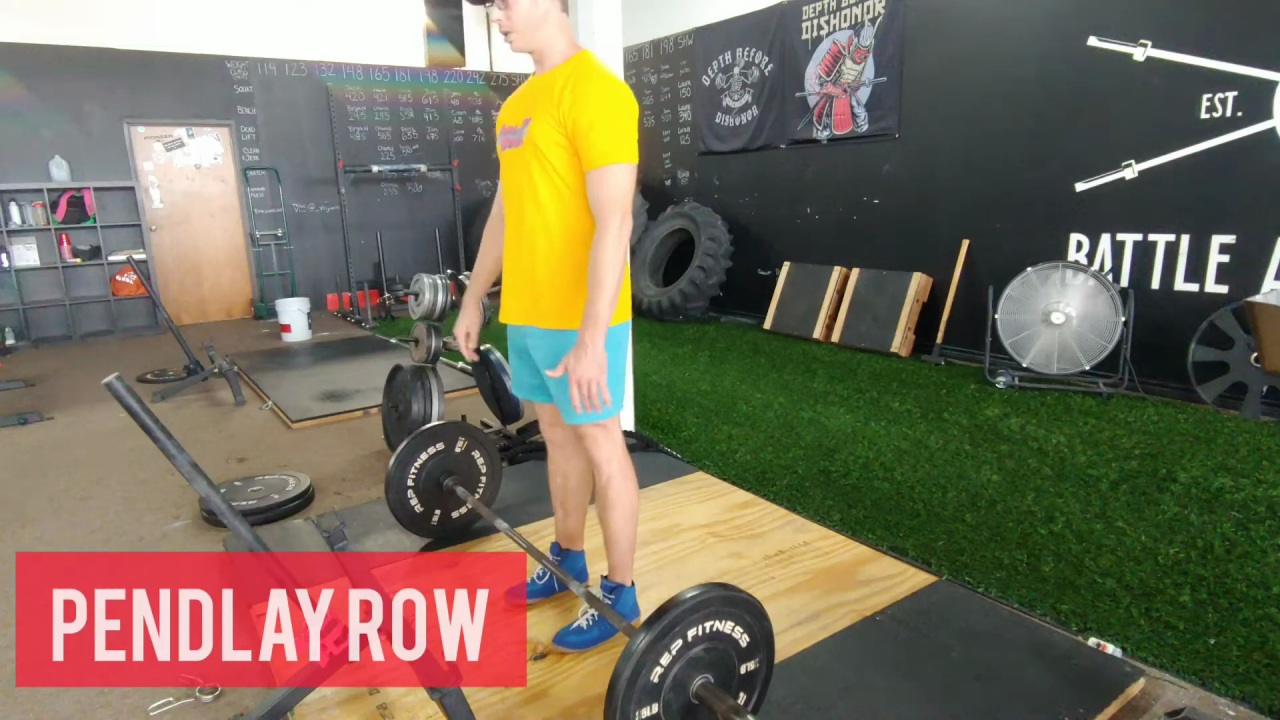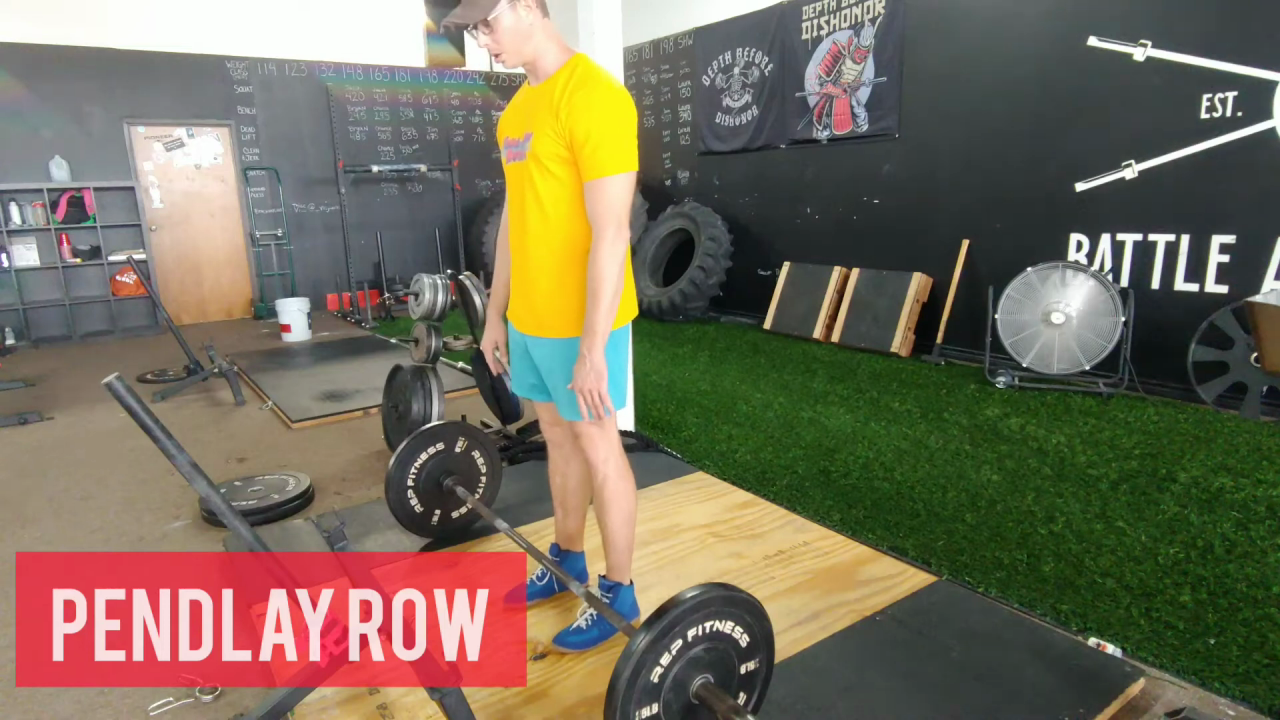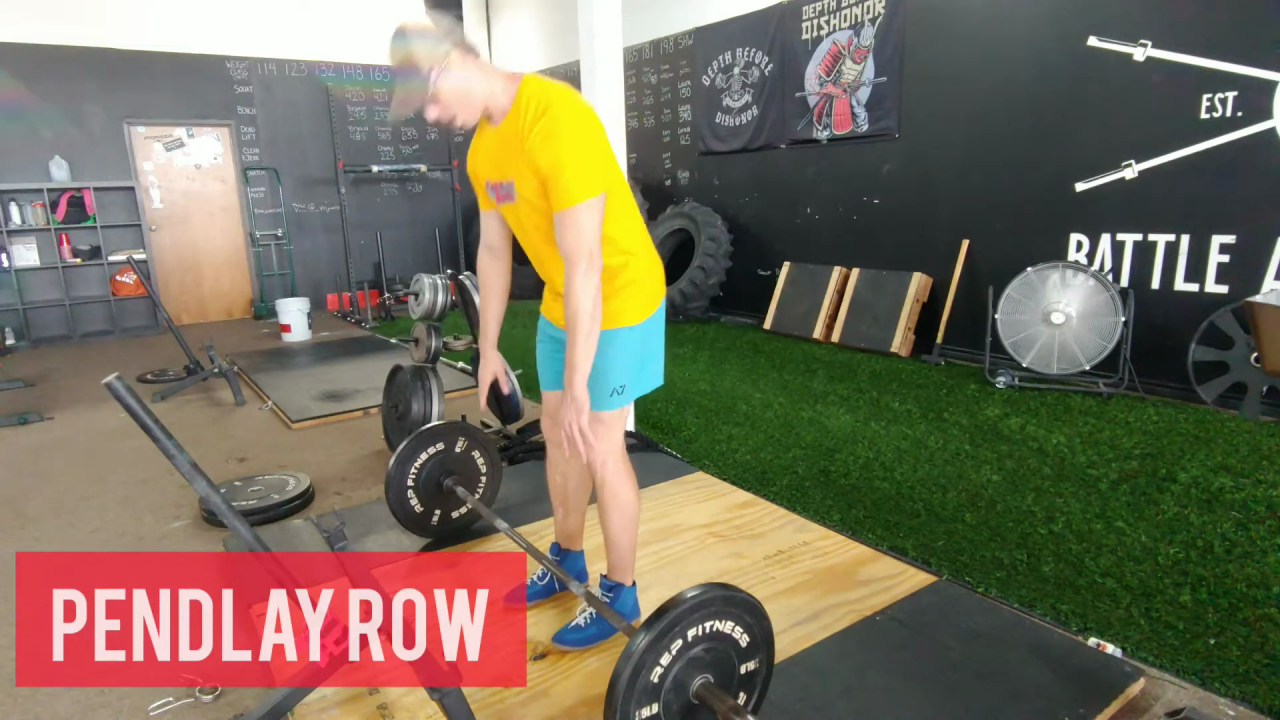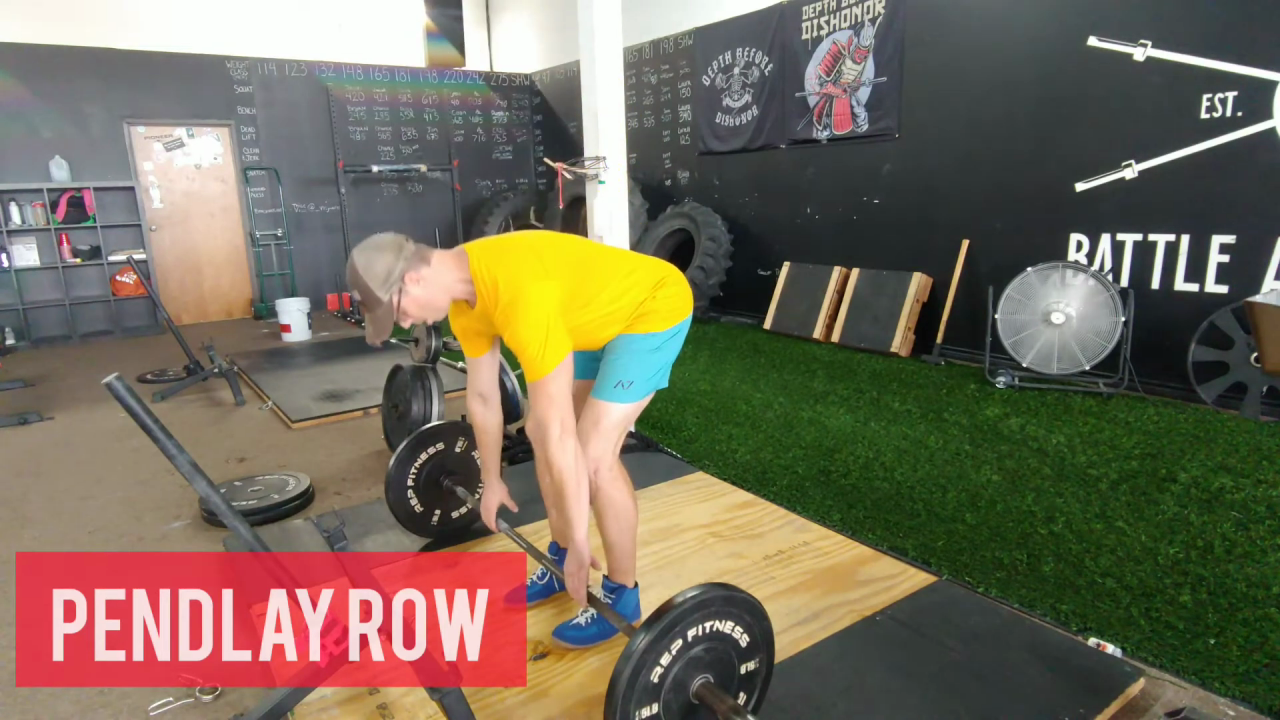
dt=0.7s
person 1, frame 1
left shoulder: (595, 92)
right shoulder: (518, 103)
left elbow: (613, 224)
left wrist: (591, 338)
right wrist: (471, 300)
left hip: (579, 317)
right hip: (527, 310)
left knee: (598, 443)
right knee: (557, 434)
left ankle: (620, 594)
right ankle: (567, 560)
person 1, frame 2
left shoulder: (595, 98)
right shoulder: (519, 107)
left elbow: (611, 235)
left wrist: (593, 348)
right wrist: (495, 314)
left hip: (580, 321)
right hip: (531, 316)
left knee: (596, 446)
right knee: (559, 438)
left ankle: (618, 593)
right ankle: (568, 560)
person 1, frame 3
left shoulder: (559, 123)
right shoulder: (485, 147)
left elbow: (584, 265)
right elbow: (493, 250)
left wrist: (578, 386)
right wrist: (487, 346)
left hip: (621, 300)
right hip: (561, 305)
left knee: (597, 443)
right knee: (556, 431)
left ankle: (620, 595)
right ankle: (566, 562)
person 1, frame 4
left shoulder: (521, 297)
right shoulder: (462, 294)
left elbow: (561, 433)
right elbow: (482, 396)
left wrist: (578, 543)
right wrist: (491, 480)
left hip: (654, 308)
right hip: (601, 314)
left knee: (593, 454)
right knee: (537, 432)
left ankle: (621, 596)
right ankle: (559, 562)
